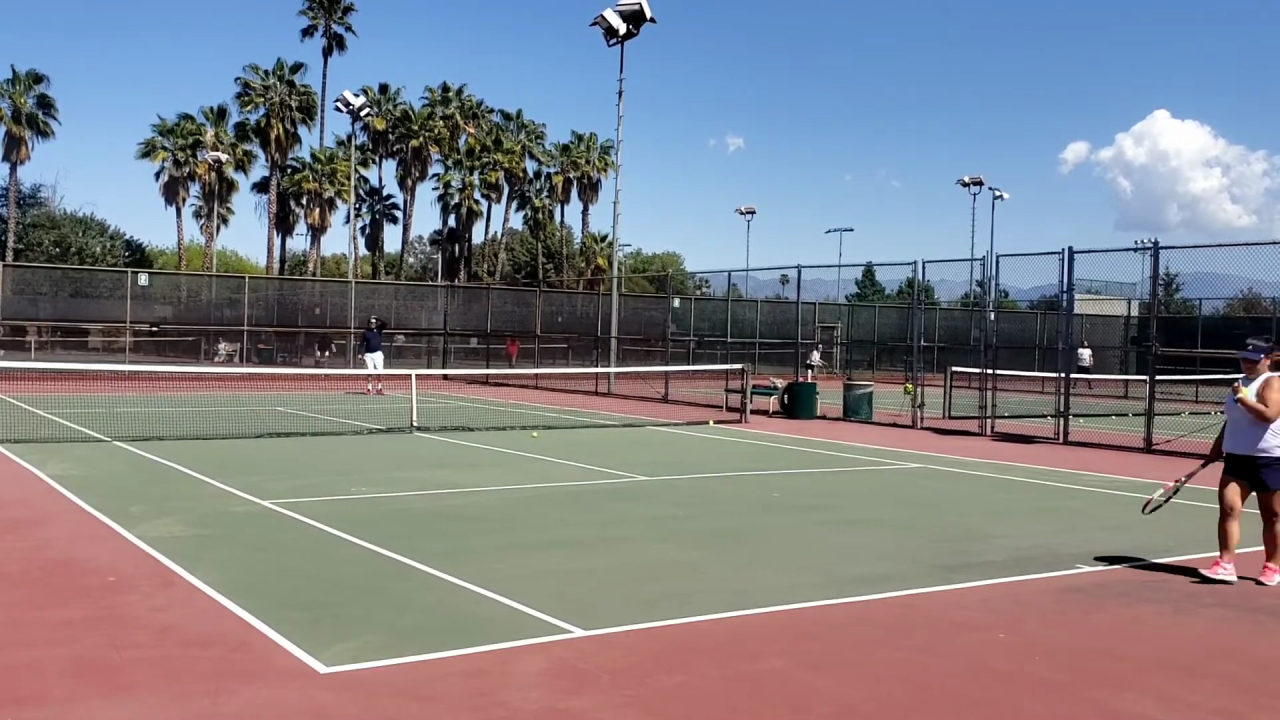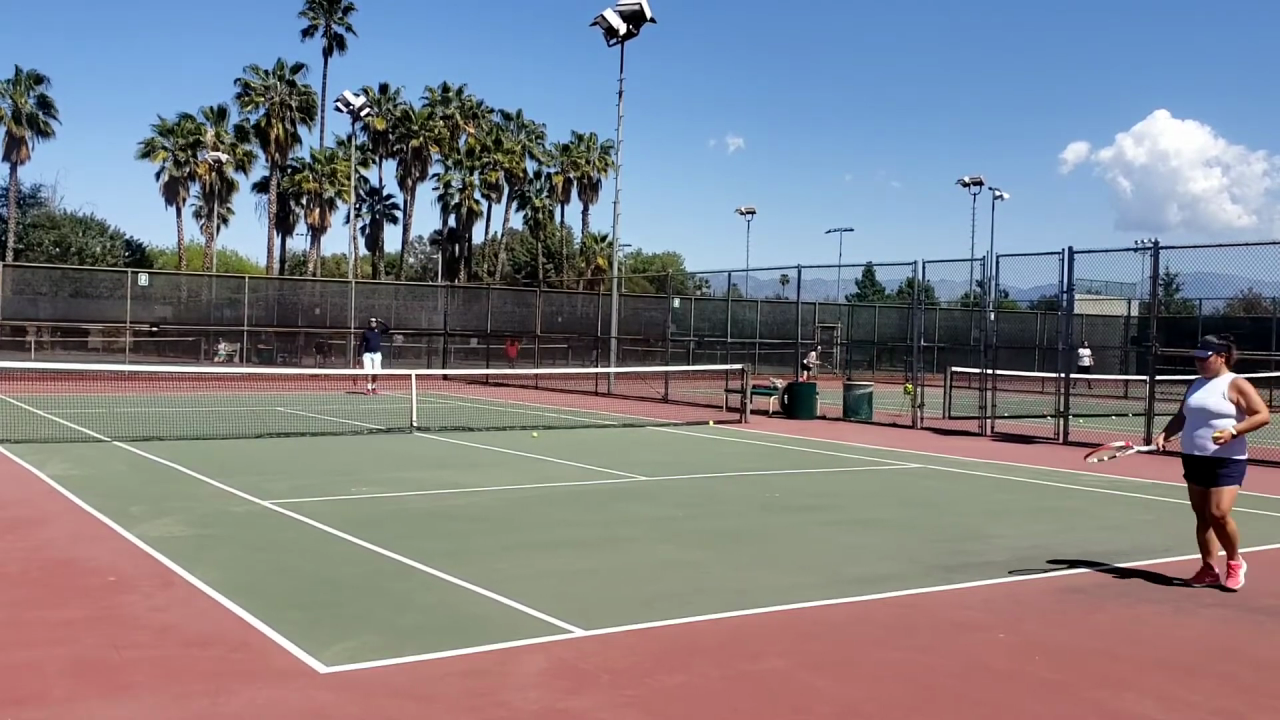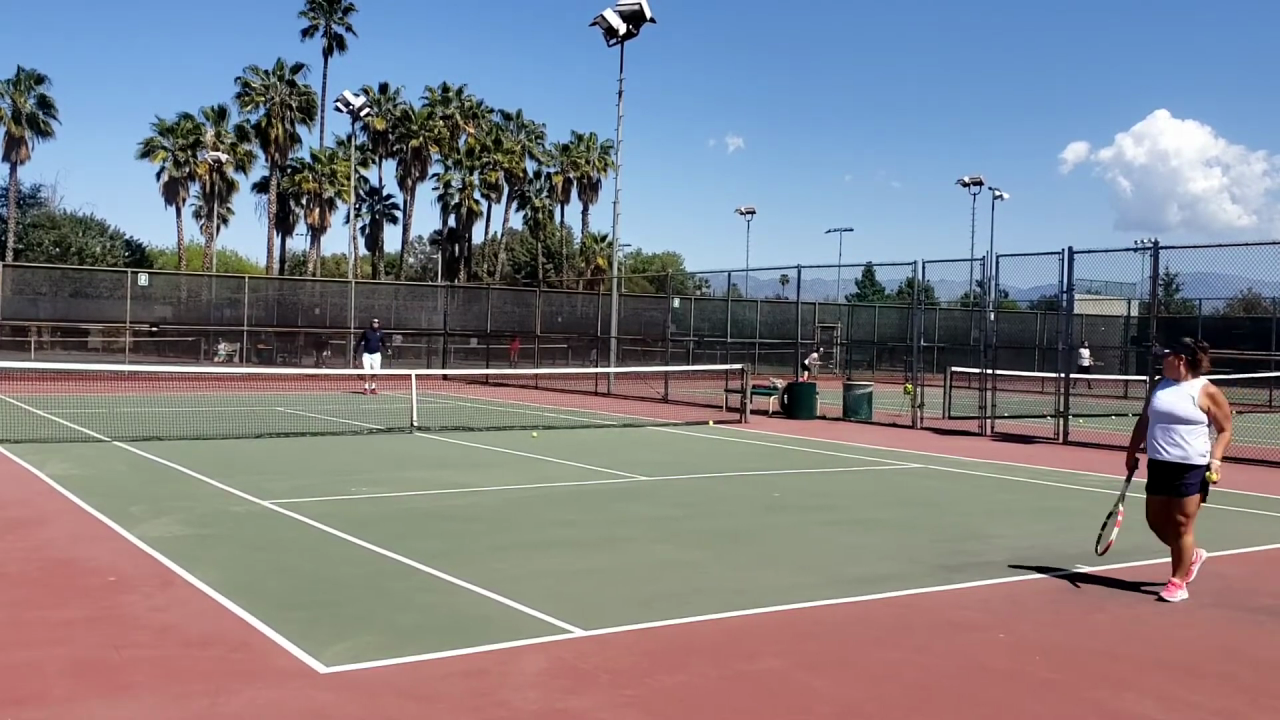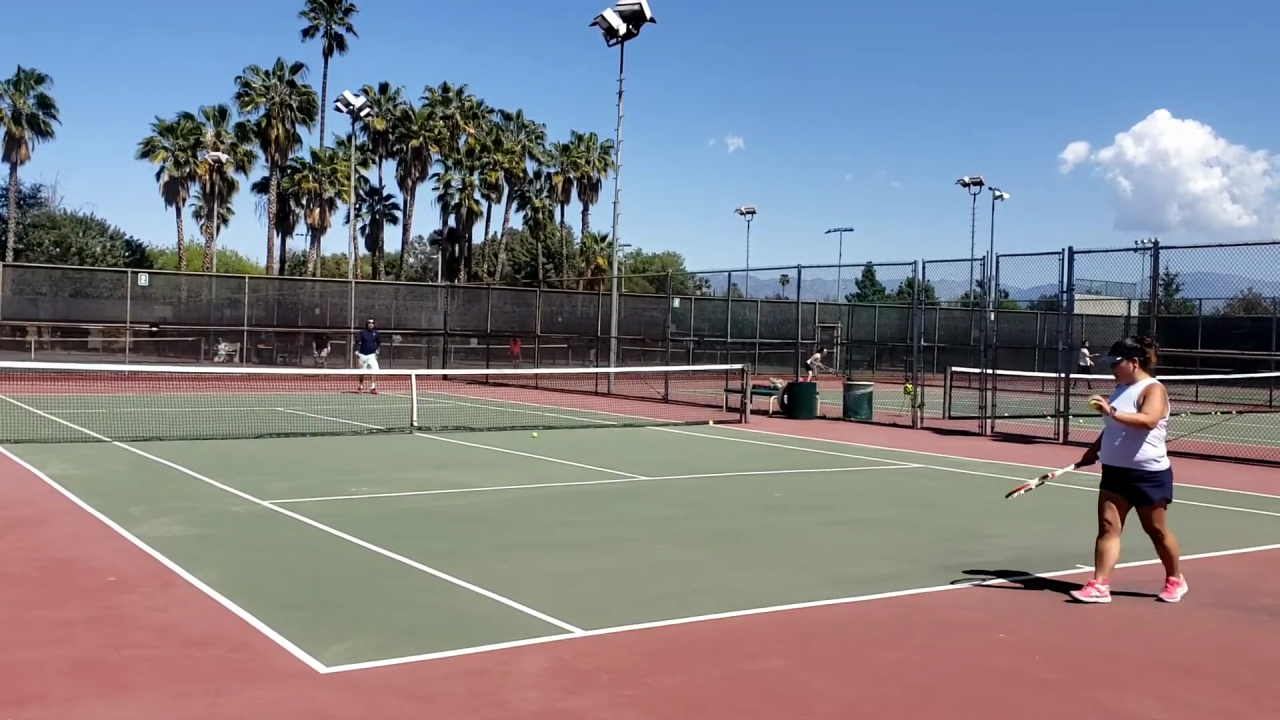
dt=0.4s
person 1, frame 1
right shoulder: (1241, 382)
left wrist: (1242, 399)
right wrist: (1218, 445)
right hip: (1236, 459)
right knee: (1228, 509)
right ankle: (1225, 565)
person 1, frame 2
left shoulder: (1236, 384)
right shoulder: (1196, 384)
left elbow: (1263, 415)
right elbow: (1182, 416)
left wrist: (1232, 431)
right wrist: (1164, 435)
left hip: (1227, 462)
right hip: (1194, 460)
left knee: (1220, 515)
right knee: (1203, 516)
left ankle: (1235, 562)
right ankle: (1209, 569)
person 1, frame 3
left shoulder: (1207, 391)
right shoulder: (1161, 384)
left elbow: (1225, 429)
right elbow: (1144, 420)
left wrist: (1216, 458)
right wrist: (1132, 452)
left hip: (1190, 469)
right hip: (1158, 466)
left knee: (1181, 525)
right knee: (1158, 524)
left ankle: (1178, 582)
right ankle: (1193, 556)
person 1, frame 4
left shoulder: (1154, 390)
right shoulder: (1121, 388)
left elbow: (1148, 421)
left wrist: (1113, 412)
right wrist: (1094, 449)
left hip: (1149, 475)
right hip: (1114, 471)
left knee: (1156, 530)
right knee: (1108, 526)
left ankle: (1176, 580)
right ankle: (1100, 585)
